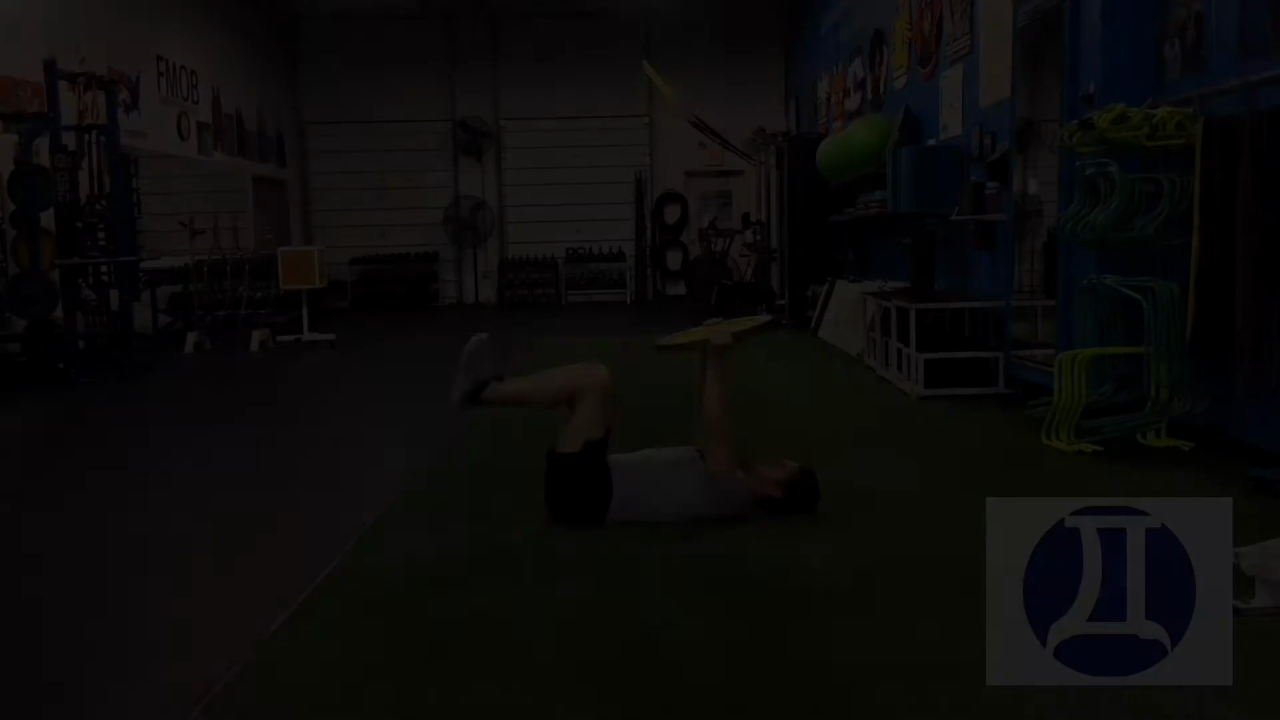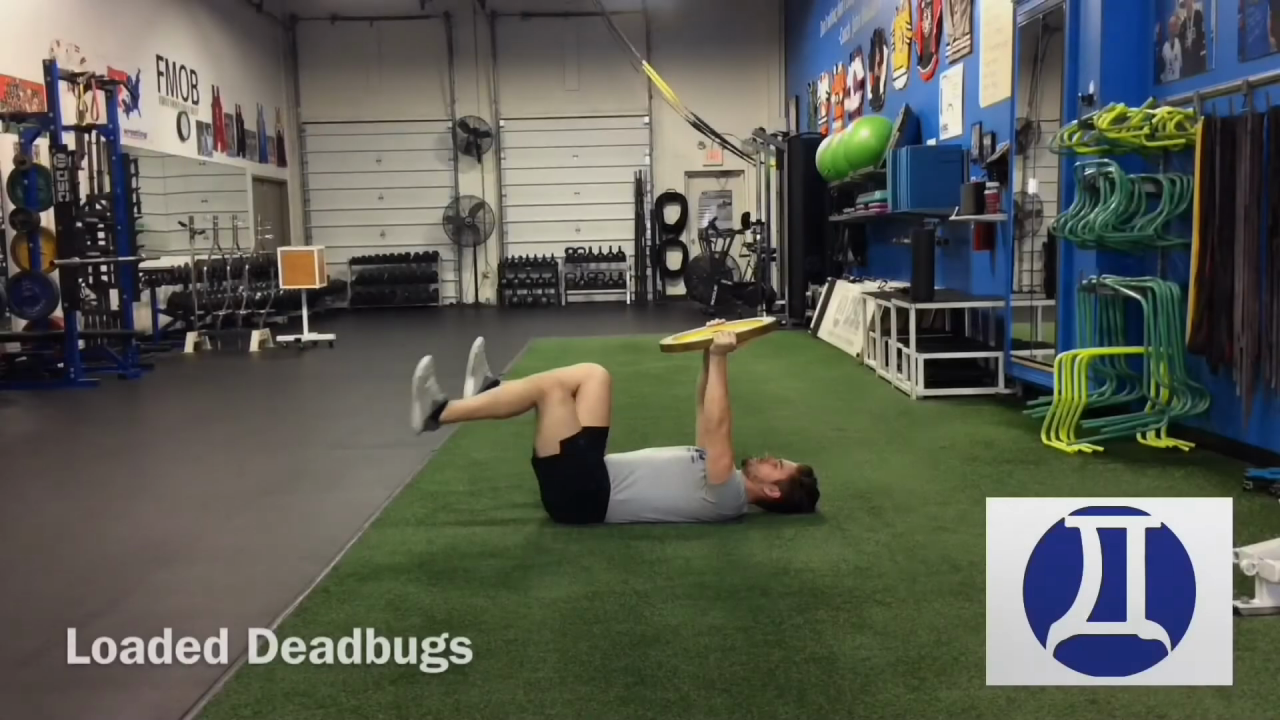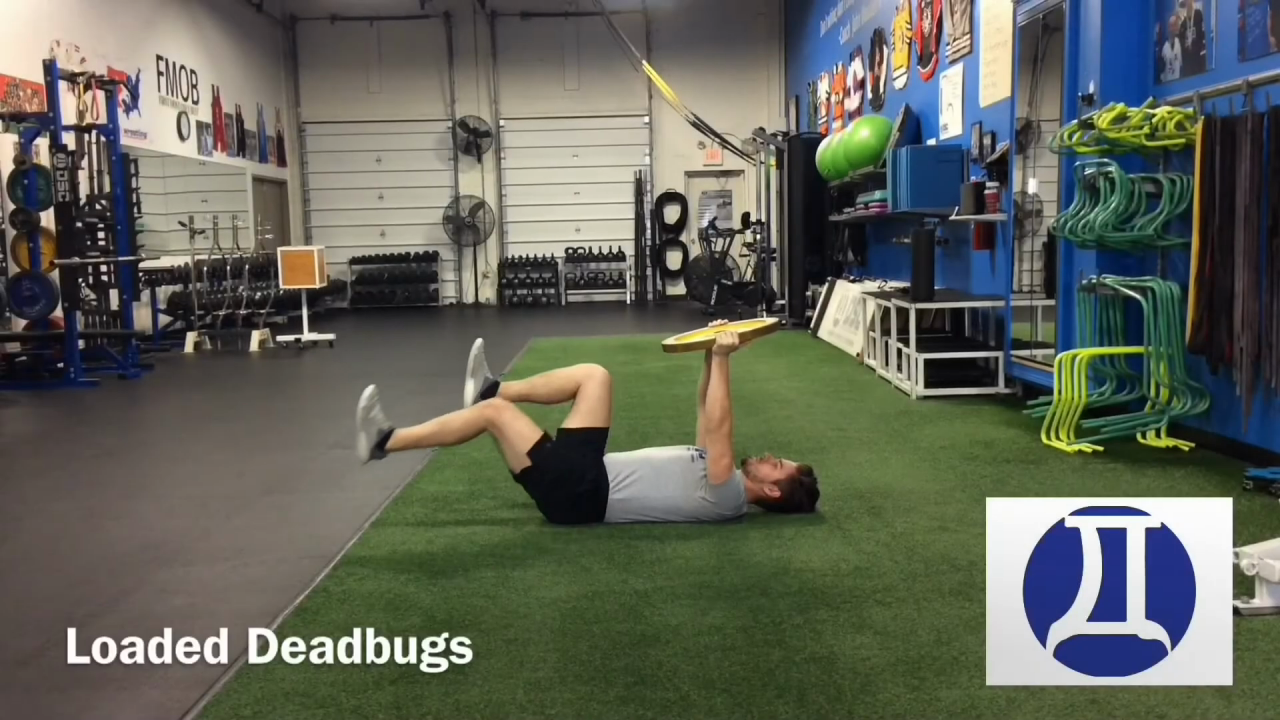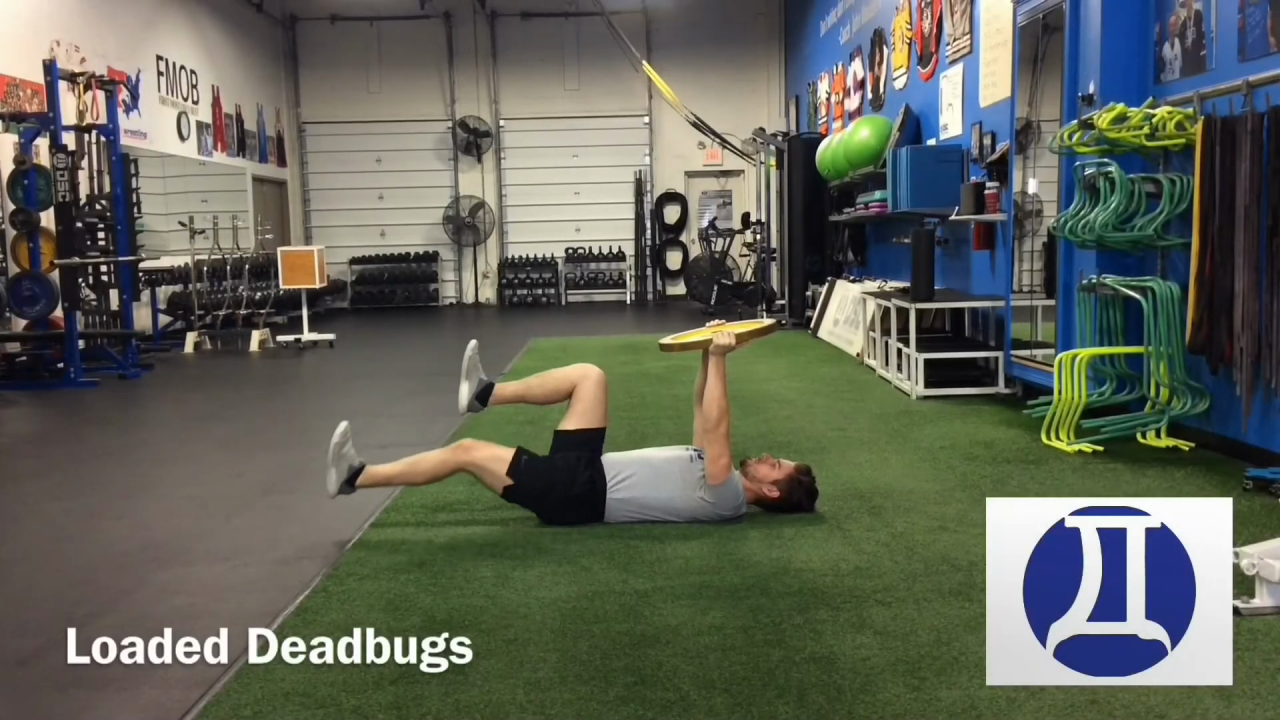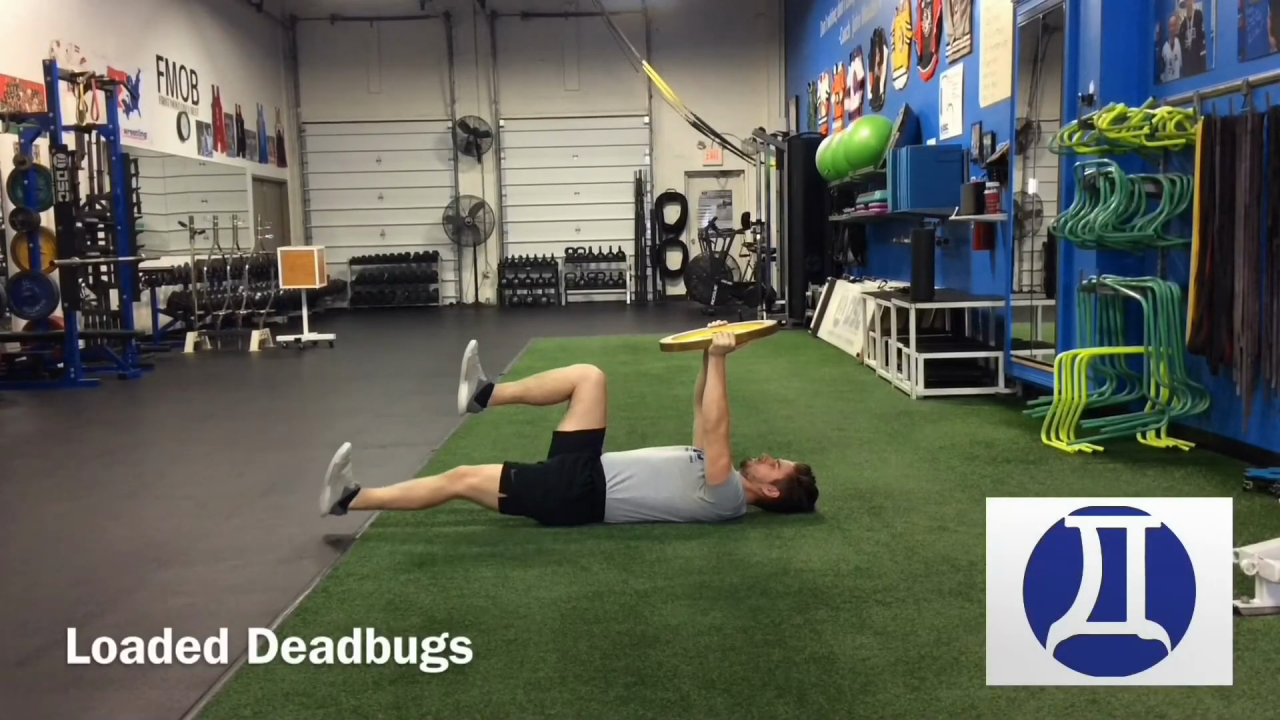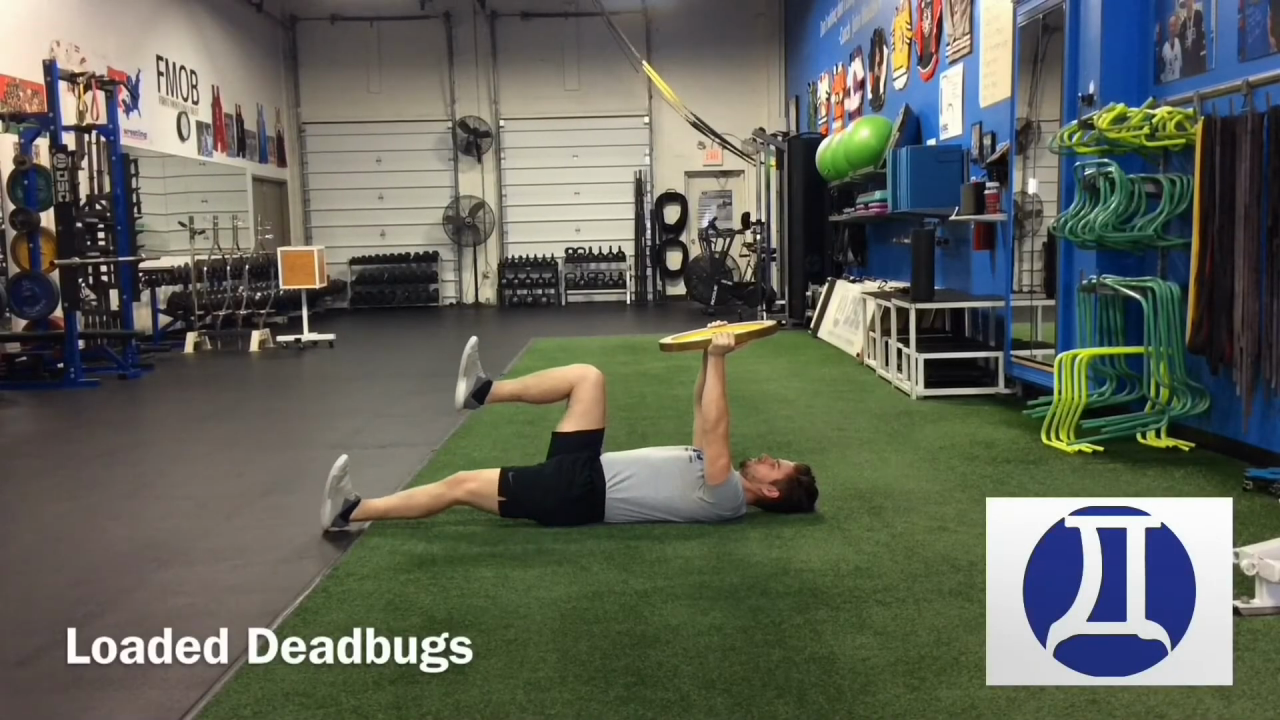
dt=0.4s
person 1, frame 1
left shoulder: (730, 495)
right shoulder: (728, 478)
left elbow: (716, 430)
right elbow: (713, 430)
left wrist: (714, 360)
right wrist: (709, 357)
left hip: (584, 494)
right hip: (599, 482)
left knee: (593, 381)
right knee: (594, 379)
left ankle: (481, 392)
right ankle: (493, 387)
person 1, frame 2
left shoulder: (727, 496)
right shoulder: (726, 478)
left elbow: (717, 429)
right elbow: (705, 413)
left wrist: (719, 359)
right wrist: (709, 357)
left hip: (583, 494)
right hip: (594, 475)
left knee: (551, 387)
right knee: (593, 374)
left ankle: (438, 412)
right ankle: (492, 391)
person 1, frame 3
left shoulder: (727, 496)
right shoulder: (723, 476)
left elbow: (719, 428)
right elbow: (706, 414)
left wrist: (722, 360)
right wrist: (710, 357)
left hip: (579, 493)
right hip: (589, 471)
left knee: (494, 413)
right knee: (593, 374)
left ankle: (385, 440)
right ankle: (493, 389)
person 1, frame 4
left shoulder: (726, 497)
right shoulder: (721, 477)
left elbow: (716, 429)
right elbow: (703, 414)
left wrist: (718, 360)
right wrist: (708, 359)
left hip: (579, 494)
right hip: (585, 471)
left knee: (467, 451)
right knee: (590, 375)
left ankle: (356, 476)
right ankle: (486, 393)
person 1, frame 5
left shoulder: (726, 497)
right shoulder: (721, 479)
left elbow: (716, 431)
right elbow: (704, 417)
left wrist: (718, 361)
right wrist: (709, 359)
left hip: (579, 494)
right hip: (585, 471)
left knee: (463, 479)
right knee: (589, 376)
left ankle: (351, 499)
right ankle: (487, 394)
person 1, frame 6
left shoulder: (726, 496)
right shoulder: (724, 480)
left elbow: (714, 430)
right elbow: (703, 413)
left wrist: (717, 360)
right wrist: (710, 359)
left hip: (579, 496)
right hip: (584, 472)
left knee: (463, 485)
right knee: (587, 376)
left ankle: (351, 512)
right ankle: (484, 391)
